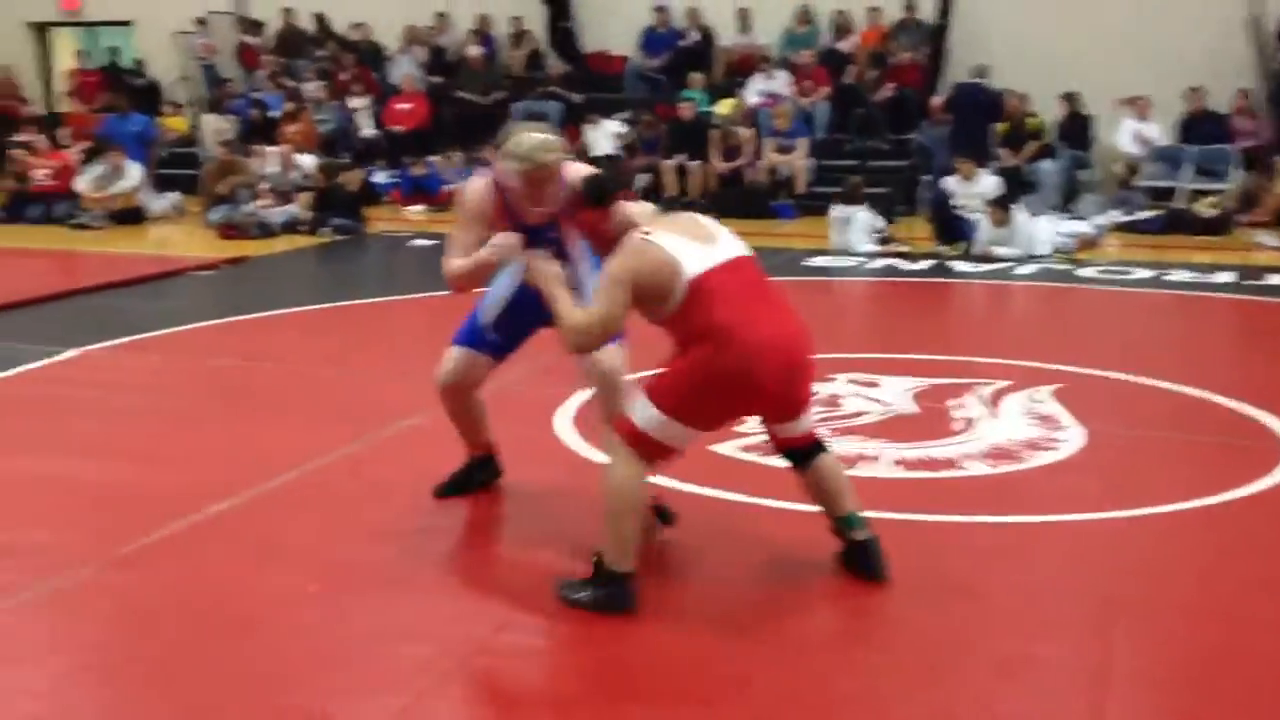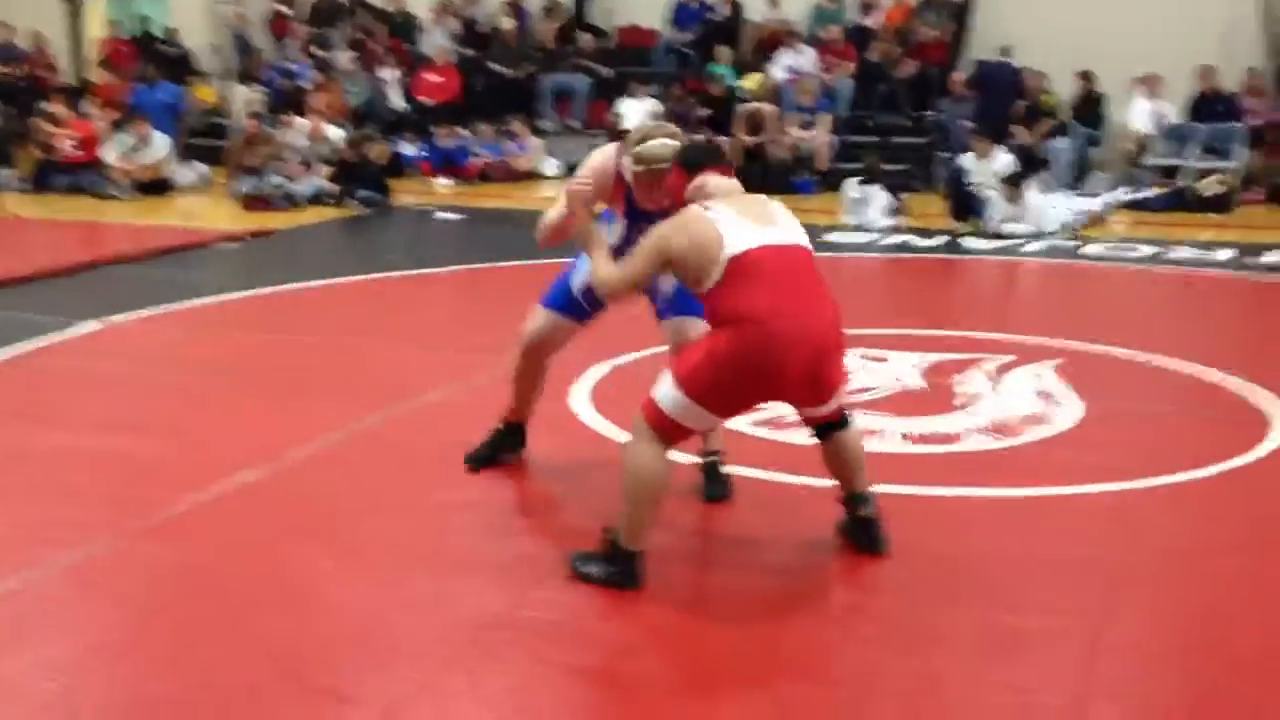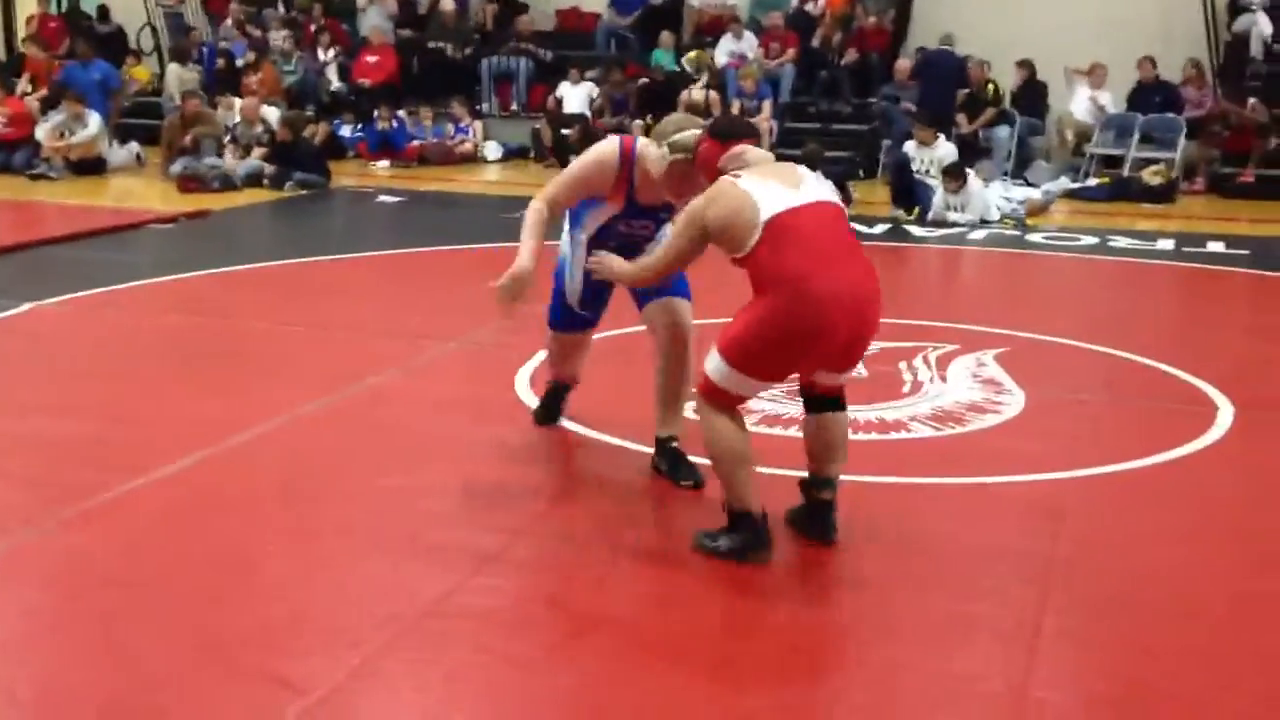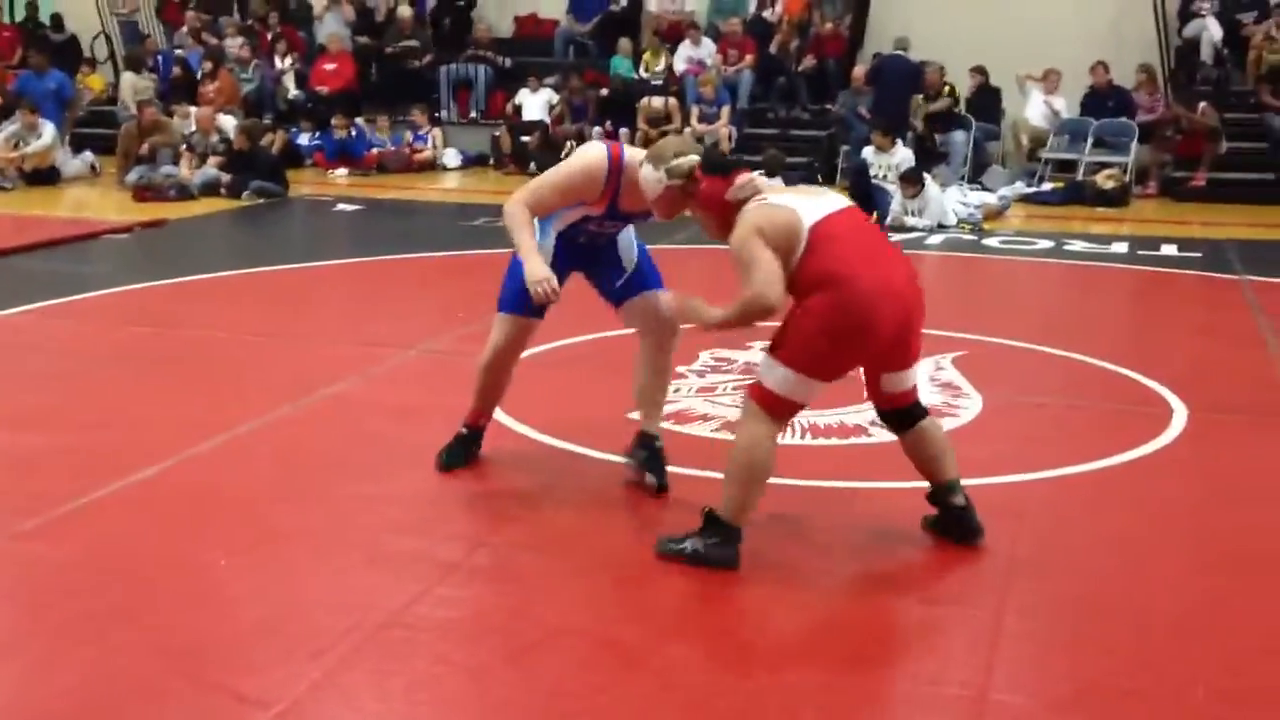
dt=0.4s
person 1, frame 1
left shoulder: (628, 259)
right shoulder: (699, 222)
left elbow: (583, 337)
left wrist: (553, 287)
left hip: (727, 358)
right hip: (786, 341)
left knee: (628, 447)
right knee: (802, 443)
left ankle: (613, 581)
right ankle: (862, 547)
person 1, frame 2
left shoulder: (680, 228)
right shoulder: (774, 208)
left elbow: (612, 285)
left wrist: (592, 241)
left hip: (754, 343)
right hip: (821, 333)
left knee: (651, 430)
right knee: (829, 417)
left ankle: (623, 558)
right ankle: (864, 521)
person 1, frame 3
left shoulder: (714, 201)
right shoulder: (805, 174)
left elbow: (648, 275)
left wrist: (616, 267)
left hip: (793, 306)
right hip: (861, 298)
left knee: (713, 404)
right knee: (824, 392)
left ankle: (748, 526)
right ankle: (820, 506)
person 1, frame 4
left shoulder: (747, 230)
right shoulder: (802, 193)
left elbow: (768, 299)
left wrist: (717, 317)
left hip: (848, 305)
right hip: (902, 292)
left knee: (763, 411)
right knee: (901, 407)
left ankle: (720, 535)
right ankle: (957, 509)
person 2, frame 1
left shoulder: (582, 182)
right shoulder: (481, 193)
right elbow: (454, 277)
right wrist: (486, 258)
left hip: (582, 287)
right hip: (522, 286)
left knee: (609, 369)
right knee: (452, 379)
right ankle: (482, 461)
person 2, frame 2
right shoulder: (606, 164)
right elbow: (547, 237)
right wrist: (569, 209)
right hip: (609, 250)
left knee: (694, 346)
right knee: (534, 339)
left ankle: (711, 459)
right ankle: (512, 430)
person 2, frame 3
left shoulder: (691, 178)
right shoulder: (609, 159)
right elbow: (544, 204)
right wrist: (525, 258)
left hip: (650, 245)
right hip: (591, 241)
left knee: (678, 329)
right knee: (565, 350)
left ankle: (667, 445)
right ankle: (561, 383)
person 2, frame 4
right shoulder: (594, 166)
right elbow: (517, 204)
right wrist: (532, 262)
left hip: (610, 240)
right hip: (553, 235)
left knee: (661, 317)
right knee: (504, 344)
left ankle: (648, 442)
right ankle: (471, 431)
